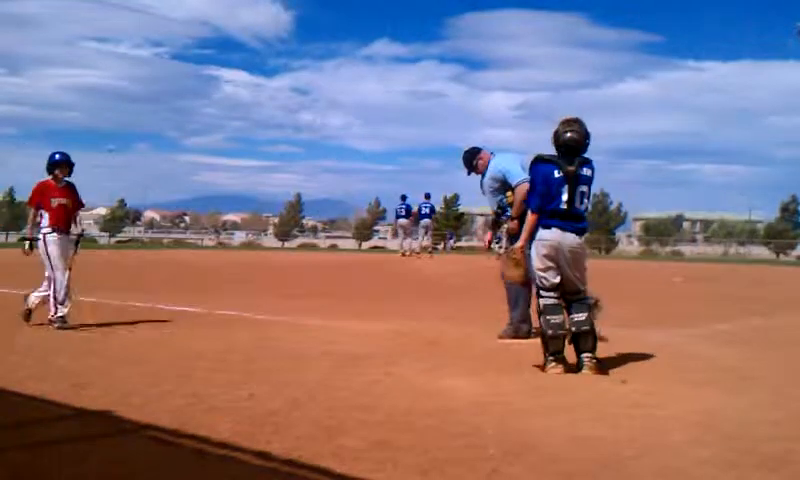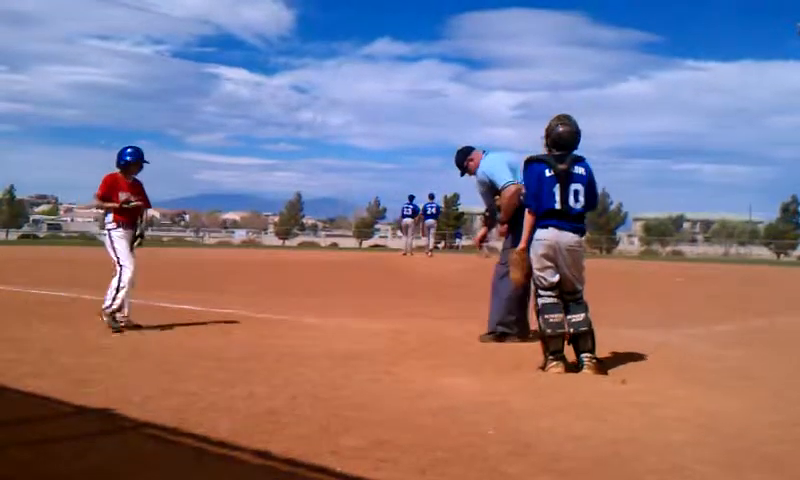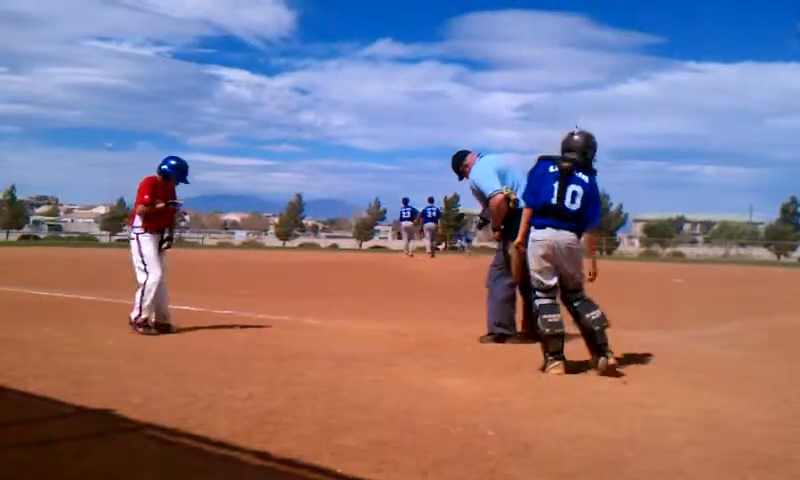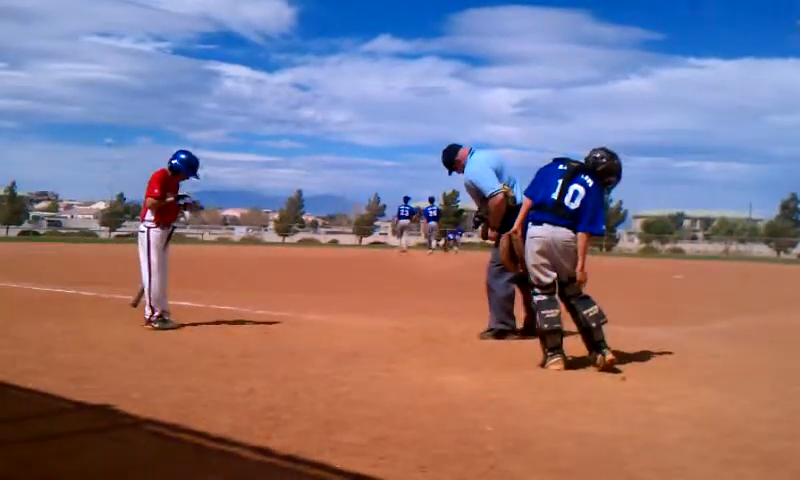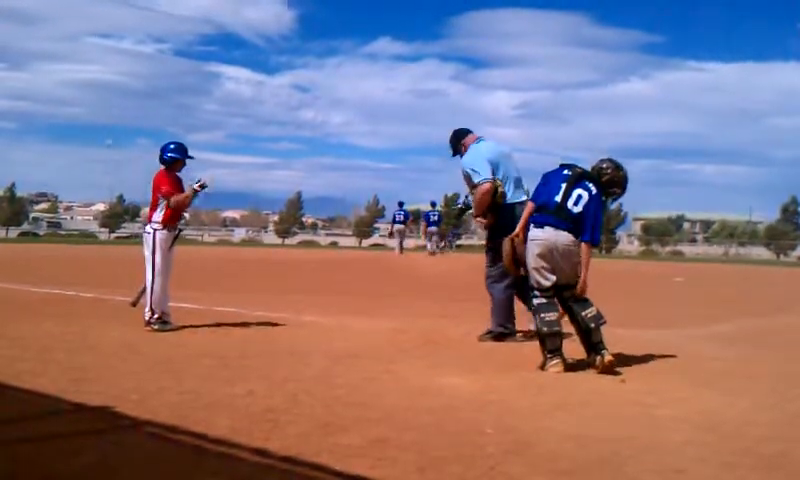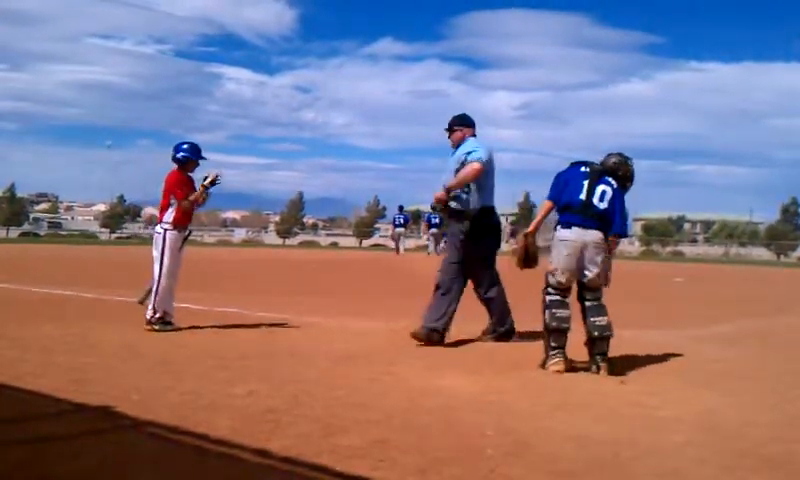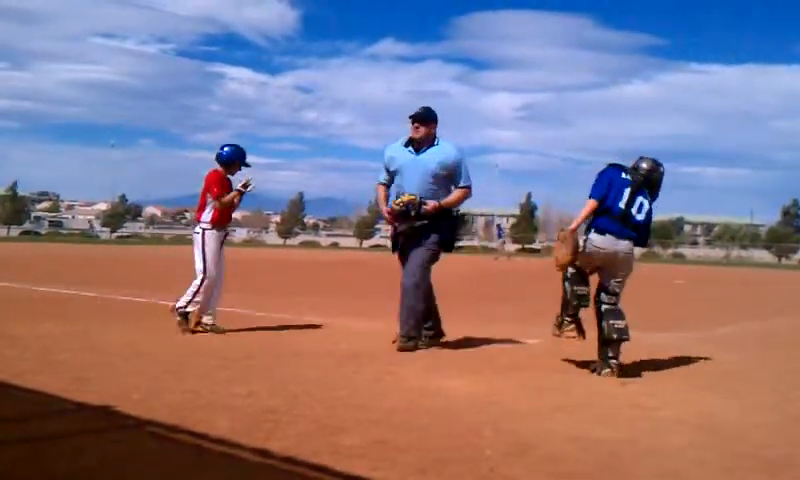
dt=0.7s
person 1, frame 1
left shoulder: (543, 166)
right shoulder: (588, 168)
left elbow: (535, 208)
left wrist: (523, 240)
left hip: (547, 235)
right hip: (575, 238)
left knee: (549, 295)
right knee: (577, 296)
left ankle: (554, 358)
right ankle: (587, 357)
person 1, frame 2
left shoulder: (536, 166)
right shoulder: (583, 166)
left elbow: (532, 208)
right elbow: (591, 205)
left wrist: (524, 241)
left hip: (545, 235)
right hip: (573, 237)
left knee: (547, 294)
right knee: (574, 296)
left ankle: (555, 358)
right ankle: (587, 357)
person 1, frame 3
left shoulder: (543, 166)
right shoulder: (588, 178)
left elbow: (530, 205)
right elbow: (590, 225)
left wrist: (521, 235)
right wrist: (592, 259)
left hip: (541, 235)
right hip: (570, 238)
left knee: (545, 295)
right knee: (576, 295)
left ankle: (555, 358)
right ankle: (602, 353)
person 1, frame 4
left shoulder: (555, 166)
right shoulder: (594, 188)
left elbow: (530, 197)
right elbow: (584, 230)
left wrist: (518, 225)
right wrist: (581, 265)
left hip: (538, 231)
right hip: (566, 237)
left knee: (543, 291)
right knee: (573, 292)
left ankle: (554, 354)
right ankle: (601, 350)
person 1, frame 5
left shoulder: (559, 172)
right shoulder: (596, 196)
left elbow: (533, 201)
right elbow: (587, 240)
left wrist: (520, 228)
right wrist: (583, 276)
left hip: (538, 234)
right hip: (567, 240)
left knee: (543, 294)
right knee: (572, 294)
left ankle: (553, 356)
right ankle: (599, 352)
person 1, frame 6
left shoulder: (574, 170)
right shoulder: (615, 190)
left elbow: (552, 200)
right elbow: (616, 234)
left wrist: (534, 226)
right wrist: (607, 267)
left hip: (567, 233)
right hip: (596, 237)
left knee: (556, 292)
right knee: (592, 297)
left ankle: (555, 355)
right ankle: (599, 359)
person 1, frame 7
left shoulder: (613, 173)
right shoulder: (647, 199)
left elbow: (595, 201)
right elbow: (641, 239)
left wrist: (575, 225)
right wrist: (602, 265)
left hip: (599, 239)
right hip: (625, 248)
left knee: (575, 266)
right knee: (609, 300)
left ankle: (569, 320)
right ankle: (609, 362)
person 2, frame 1
left shoulder: (504, 162)
right shoulder: (487, 177)
left elbow: (524, 188)
left wrist: (515, 218)
right wrist: (491, 231)
right hip: (516, 226)
right ankle: (519, 325)
person 2, frame 2
left shoulder: (489, 165)
right shoulder: (492, 162)
left elbow: (511, 191)
right elbow: (496, 204)
left wrist: (504, 222)
right wrist: (485, 228)
left hip: (522, 220)
right hip: (525, 220)
left knee: (507, 274)
left ankle: (503, 329)
right ankle: (519, 327)
person 2, frame 3
left shoulder: (477, 172)
right shoulder: (491, 160)
left elbow: (498, 199)
left wrist: (496, 228)
right wrist: (499, 225)
left hip: (519, 222)
left knee: (501, 276)
left ankle: (502, 331)
right ankle: (533, 329)
person 2, frame 4
left shoulder: (473, 170)
right shoulder: (484, 155)
left elbow: (498, 198)
left wrist: (493, 227)
right wrist: (487, 223)
left hip: (513, 222)
left knee: (498, 273)
right knee: (522, 273)
left ankle: (502, 327)
right ankle: (531, 325)
person 2, frame 5
left shoulder: (471, 157)
right shoulder: (497, 147)
left elbow: (485, 188)
left wrist: (477, 213)
left hip: (505, 216)
right hip: (523, 211)
left knee: (498, 274)
left ankle: (502, 330)
person 2, frame 6
left shoulder: (473, 148)
right shoulder: (461, 152)
left elbow: (475, 169)
left wrist: (445, 190)
right wrist: (445, 198)
left hip: (477, 224)
right hip: (461, 224)
left knee: (485, 278)
right knee: (448, 277)
left ankle: (503, 329)
right ankle: (434, 329)
person 2, frame 7
left shoulder: (450, 153)
right shoulder: (393, 151)
left elbow: (465, 190)
right elbow: (383, 183)
left wrist: (440, 205)
right wrist: (383, 206)
left hip: (434, 225)
right hip: (404, 225)
left knee: (414, 276)
right knee: (417, 278)
left ankle: (409, 335)
right ankle: (431, 330)
person 3, frame 1
left shoulder: (71, 187)
right shoulder: (42, 186)
left elbow: (74, 212)
right elbow: (33, 212)
left wrist: (77, 230)
right wrist: (29, 238)
left hip: (65, 236)
right hip: (49, 235)
left knee: (53, 276)
right knee: (58, 275)
left ankle: (31, 302)
right ankle: (57, 315)
person 3, frame 2
left shoulder: (138, 185)
right shoulder: (110, 179)
left elbow: (142, 209)
right elbow: (98, 204)
left wrist: (141, 230)
right wrist: (121, 205)
left hip: (130, 231)
right hip: (114, 230)
left knee: (125, 272)
right knee: (126, 269)
left ankle: (119, 315)
right ankle: (111, 310)
person 3, frame 3
left shoulder: (170, 189)
right shoulder: (149, 183)
left elbow: (171, 214)
right elbow: (140, 210)
left wrist: (170, 235)
right wrist: (163, 205)
left hip: (158, 236)
right hip: (142, 235)
left knee: (161, 280)
right knee: (153, 275)
left ankle: (160, 321)
right ankle: (139, 319)
person 3, frame 4
left shoulder: (173, 182)
right shoulder: (159, 177)
right elbow: (150, 203)
left wrist: (184, 205)
right wrist: (173, 199)
left hip: (163, 230)
right hip: (152, 230)
left knee: (161, 274)
right knee: (153, 273)
left ankle: (161, 314)
right ankle: (152, 315)
person 3, frame 5
left shoulder: (175, 179)
right shoulder: (163, 177)
left elbow: (182, 205)
right elbow: (174, 203)
left wrist: (194, 191)
right wrist: (194, 189)
left hip: (168, 231)
right hip: (157, 231)
left knee: (163, 275)
right knee: (156, 274)
left ankle: (161, 315)
right ankle: (152, 317)
person 3, frame 6
left shoulder: (188, 179)
right shoulder: (175, 177)
left elbow: (199, 203)
right elbow: (187, 205)
left wrist: (207, 185)
right wrist: (204, 186)
left hip: (180, 232)
right hip: (168, 232)
left knee: (172, 276)
right knee: (163, 275)
left ankle: (164, 317)
right ankle: (153, 317)
person 3, frame 7
left shoulder: (225, 181)
right shoulder: (214, 177)
left elbow: (229, 208)
right elbow: (219, 205)
left wrist: (241, 193)
right wrist: (238, 190)
left hip: (218, 233)
right hip: (207, 232)
left knee: (216, 278)
right knee: (207, 275)
left ankle: (206, 320)
right ankle: (183, 308)
